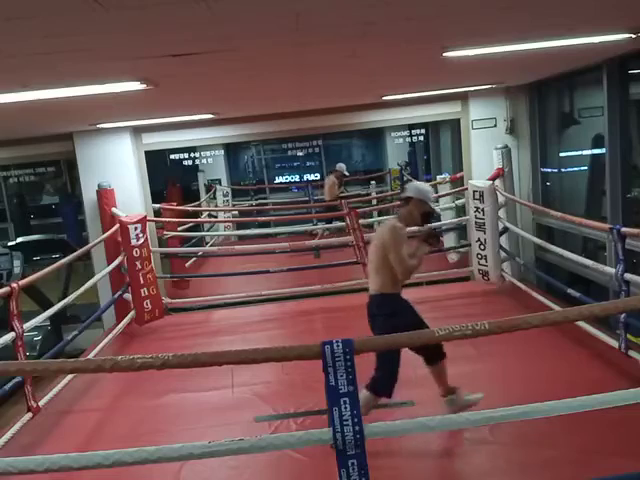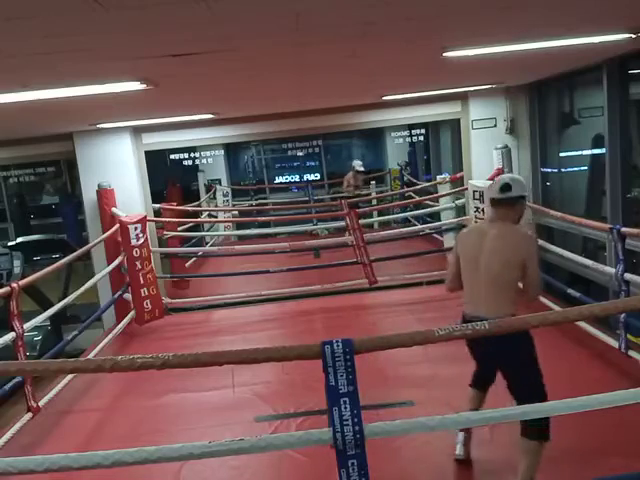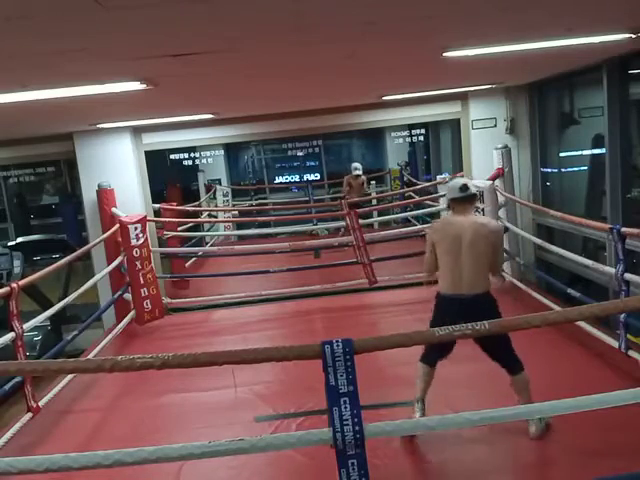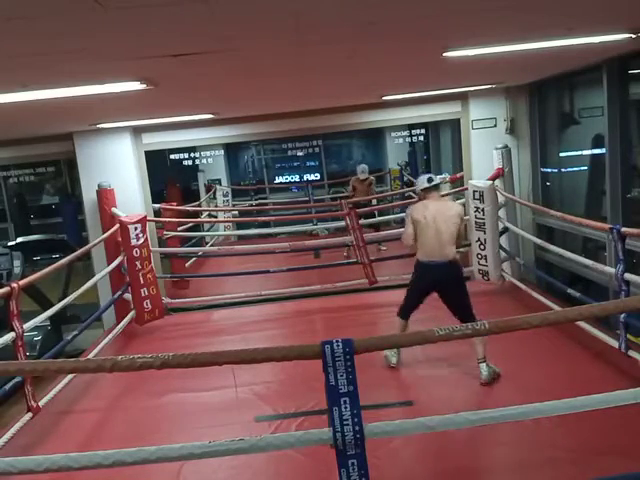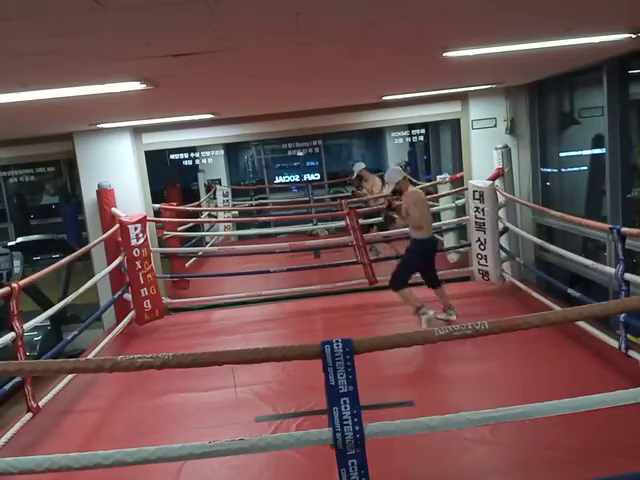
dt=1s
person 1, frame 1
left shoulder: (394, 227)
right shoulder: (394, 229)
right elbow: (404, 273)
left wrist: (419, 245)
right wrist: (423, 248)
left hip: (394, 303)
right hip: (385, 307)
left knee: (433, 348)
right knee: (385, 378)
left ankle: (452, 399)
person 1, frame 2
left shoulder: (465, 236)
right shoulder: (524, 240)
left elbow: (451, 284)
right elbow: (534, 292)
left hip: (472, 327)
right hip: (507, 331)
left knee: (483, 375)
left ankle: (463, 439)
person 1, frame 3
left shoulder: (436, 229)
right shoulder: (493, 228)
left elbow: (429, 271)
right elbow: (496, 271)
left hip: (447, 304)
right hip: (480, 304)
left knee: (430, 355)
right knee: (510, 361)
left ankle: (419, 410)
right ankle: (534, 420)
person 1, frame 4
left shoulder: (414, 210)
right shoulder: (457, 209)
left elbow: (409, 243)
right elbow: (459, 239)
left hip: (424, 269)
right hip: (450, 268)
left knee: (406, 310)
right knee: (468, 318)
left ankle: (394, 352)
right ankle: (484, 368)
person 1, frame 5
left shoulder: (409, 196)
right shoulder: (415, 193)
left elbow: (418, 223)
right wrist: (395, 207)
left hip: (420, 244)
right hip: (428, 242)
left knee: (397, 281)
right knee: (432, 278)
left ankle: (422, 311)
right ankle: (449, 311)
